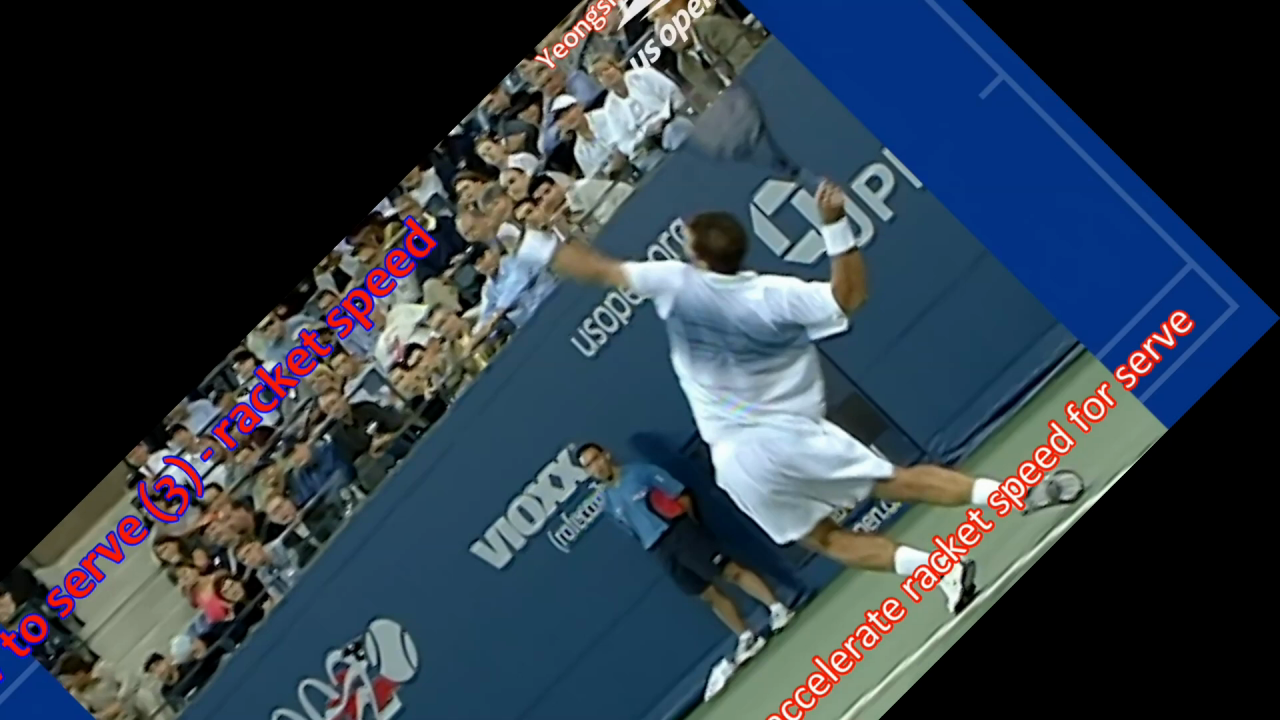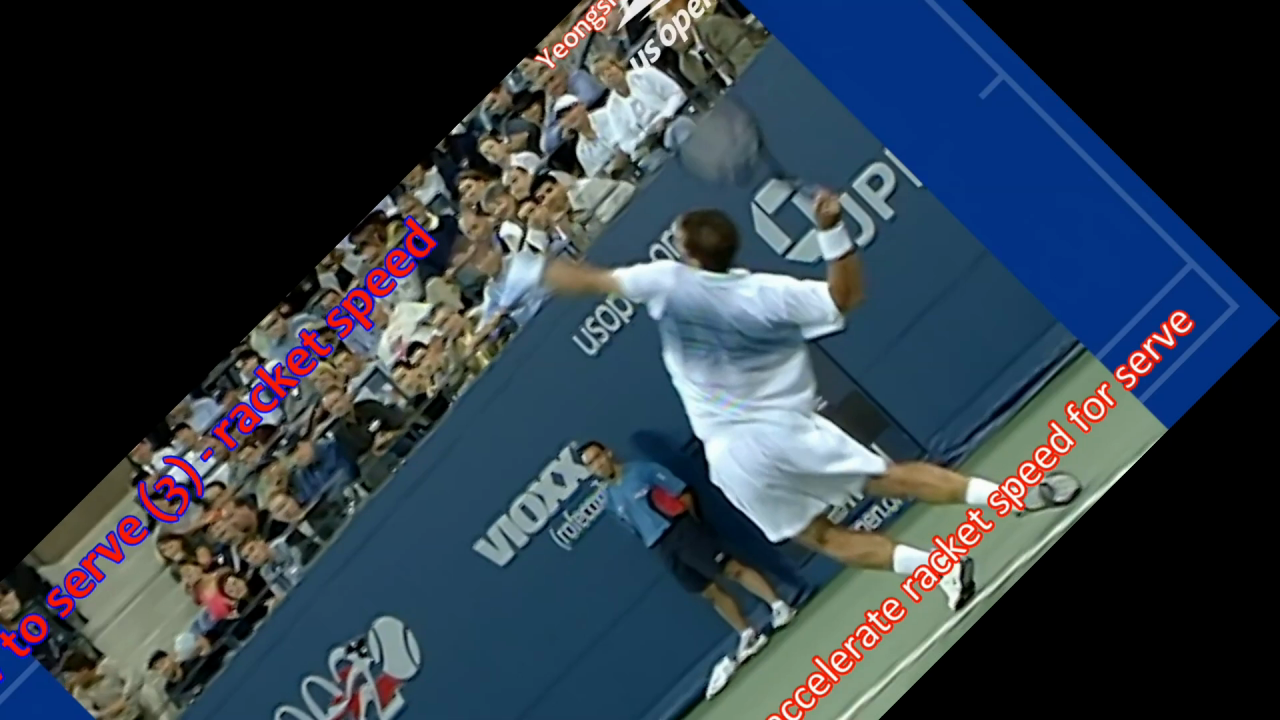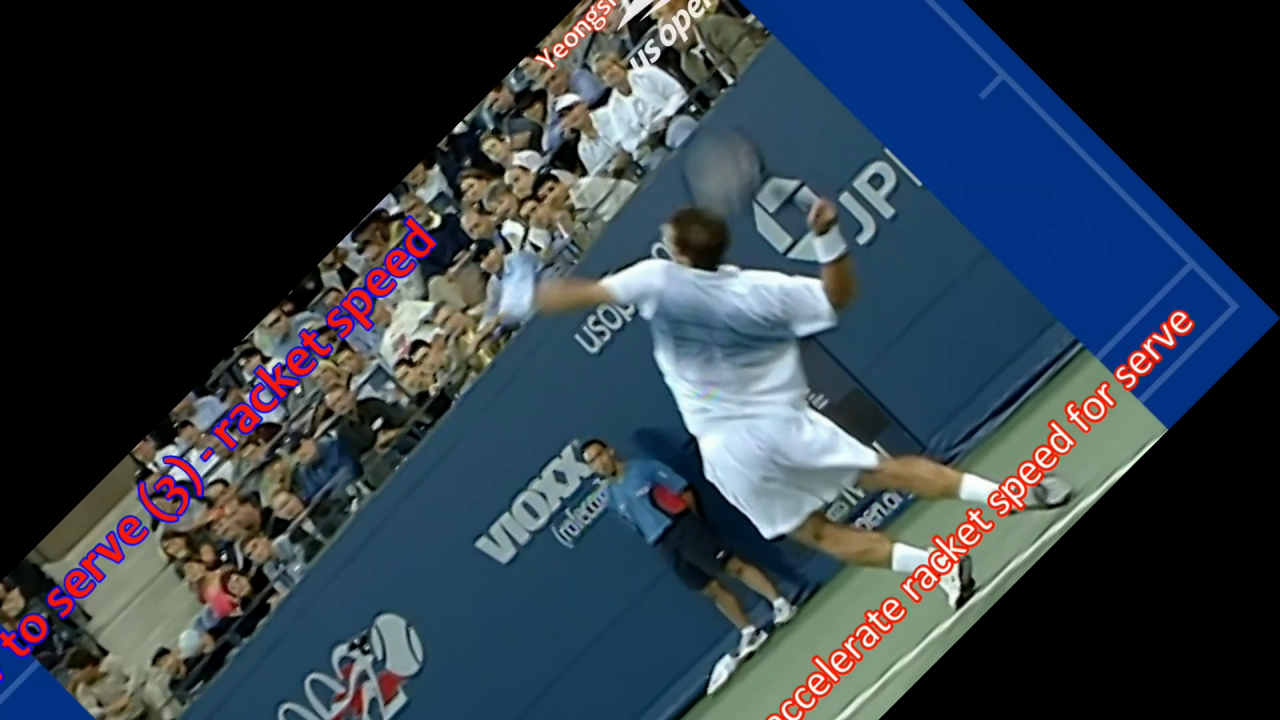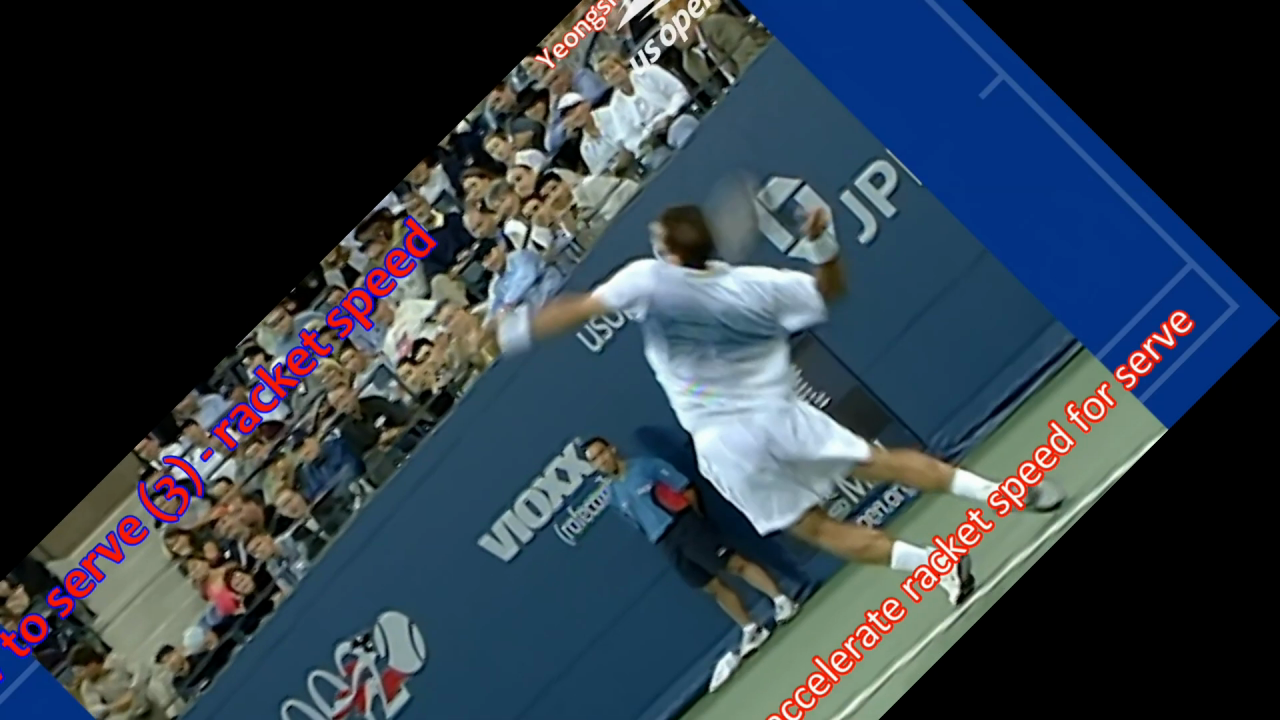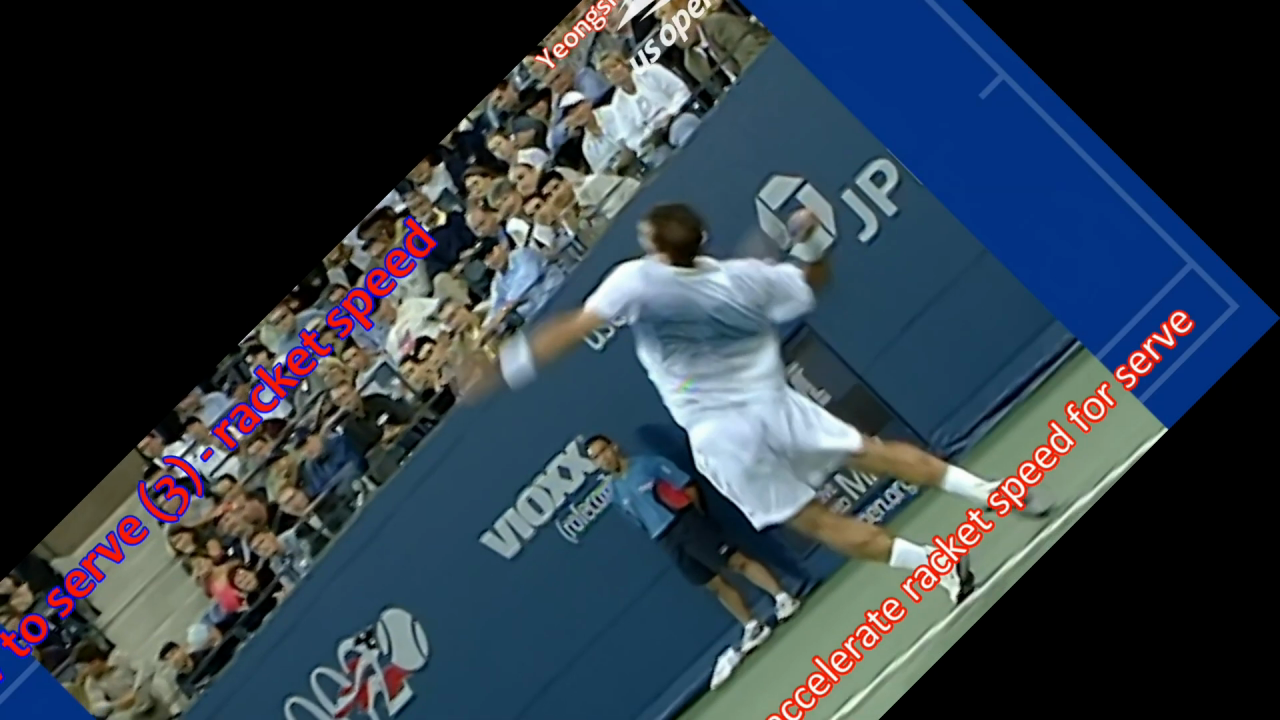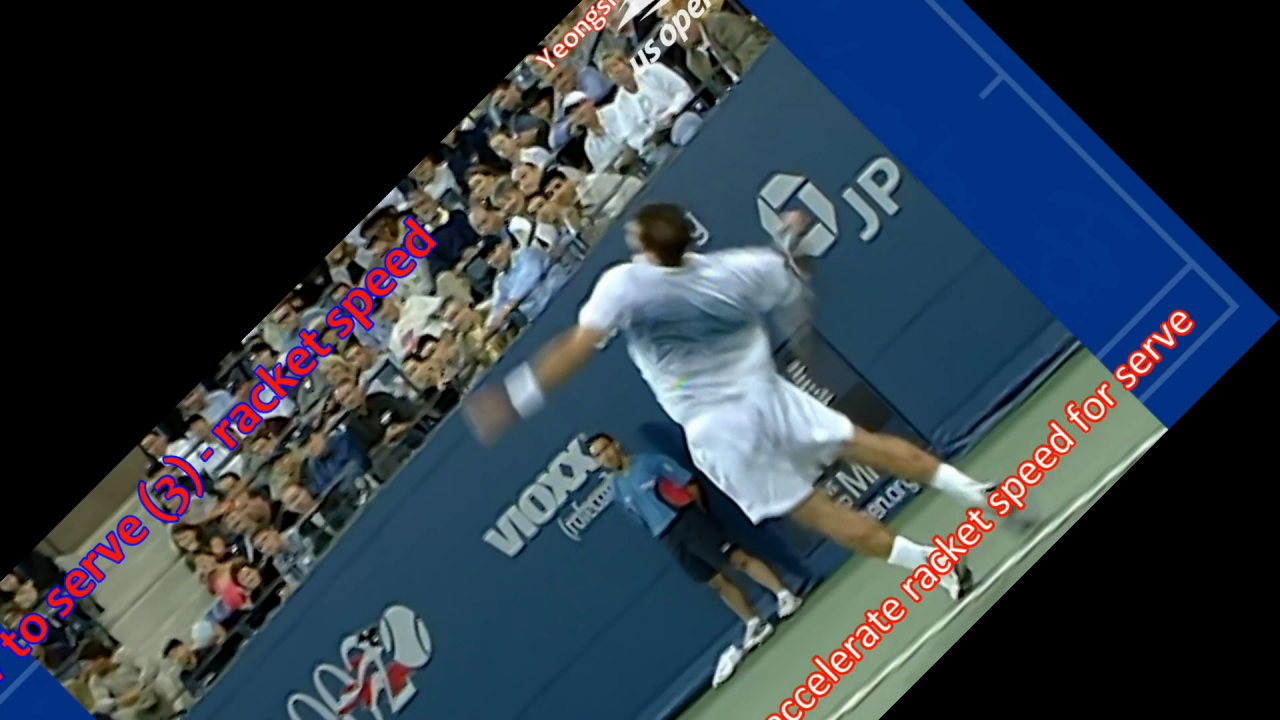
dt=0.2s
person 1, frame 1
left shoulder: (678, 285)
right shoulder: (778, 295)
left elbow: (602, 270)
right elbow: (850, 297)
left wrist: (536, 246)
right wrist: (836, 225)
left hip: (740, 460)
right hip: (795, 436)
left knee: (825, 540)
right knee: (900, 482)
left ankle: (938, 570)
person 1, frame 2
left shoulder: (669, 282)
right shoulder: (772, 293)
left elbow: (594, 280)
right elbow: (847, 296)
right wrist: (832, 229)
left hip: (735, 456)
right hip: (792, 432)
left knee: (821, 538)
right knee: (894, 478)
left ankle: (937, 570)
person 1, frame 3
left shoulder: (659, 280)
right shoulder: (763, 289)
left elbow: (585, 293)
right elbow: (839, 296)
left wrist: (515, 292)
right wrist: (826, 234)
left hip: (728, 452)
right hip: (785, 425)
left knee: (817, 534)
right knee: (886, 472)
left ankle: (936, 568)
person 1, frame 4
left shoulder: (648, 280)
right shoulder: (755, 284)
left elbow: (580, 309)
right elbow: (828, 294)
left wrist: (509, 328)
right wrist: (820, 241)
left hip: (725, 448)
right hip: (781, 418)
left knee: (816, 529)
right knee: (881, 463)
left ankle: (935, 564)
right ankle: (1001, 491)
person 1, frame 5
left shoulder: (636, 280)
right shoulder: (748, 277)
left elbow: (574, 328)
right elbow: (813, 285)
left wrist: (500, 365)
right wrist: (808, 241)
left hip: (722, 440)
right hip: (775, 407)
left knee: (818, 521)
right knee: (874, 453)
left ankle: (934, 565)
right ankle: (989, 491)
person 1, frame 6
left shoulder: (624, 284)
right shoulder: (734, 269)
left elbow: (576, 347)
right elbow: (794, 284)
left wrist: (512, 395)
right wrist: (794, 239)
left hip: (719, 433)
right hip: (770, 398)
left knee: (818, 511)
right knee: (868, 445)
left ankle: (931, 565)
right ankle: (974, 493)
person 2, frame 1
left shoulder: (640, 472)
right shoulder: (608, 502)
left elbow: (682, 496)
right elbow: (634, 531)
left wrist: (687, 523)
left hip: (679, 531)
right hip: (662, 550)
left knee: (730, 571)
right knee: (709, 594)
left ankle: (777, 608)
right ankle: (747, 638)
person 2, frame 2
left shoulder: (642, 470)
right shoulder: (610, 500)
left elbow: (684, 494)
right elbow: (635, 529)
left wrist: (689, 522)
left hip: (681, 530)
right hip: (665, 549)
left knee: (732, 569)
right knee: (711, 593)
left ankle: (779, 606)
right ankle: (749, 637)
person 2, frame 3
left shoulder: (644, 467)
right shoulder: (611, 497)
left elbow: (685, 491)
right elbow: (637, 526)
left wrist: (690, 521)
left hip: (682, 526)
right hip: (666, 546)
left knee: (733, 566)
right knee: (712, 589)
left ankle: (780, 603)
right ankle: (750, 633)
person 2, frame 4
left shoulder: (646, 466)
right shoulder: (615, 497)
left elbow: (686, 489)
right elbow: (641, 525)
left wrist: (692, 522)
left hip: (686, 524)
right hip: (669, 544)
left knee: (735, 565)
right knee: (714, 588)
left ankle: (782, 601)
right ankle: (752, 631)
person 2, frame 5
left shoulder: (647, 464)
right shoulder: (615, 493)
left elbow: (688, 487)
right elbow: (640, 522)
left wrist: (694, 514)
left hip: (685, 522)
right hip: (669, 542)
left knee: (736, 561)
right knee: (716, 584)
left ankle: (783, 598)
right ankle: (754, 629)
person 2, frame 6
left shoulder: (649, 463)
right shoulder: (617, 491)
left elbow: (690, 486)
right elbow: (640, 519)
left wrist: (697, 509)
left hip: (687, 519)
right hip: (668, 539)
left knee: (736, 559)
right knee: (716, 583)
left ankle: (784, 596)
right ankle: (755, 626)
